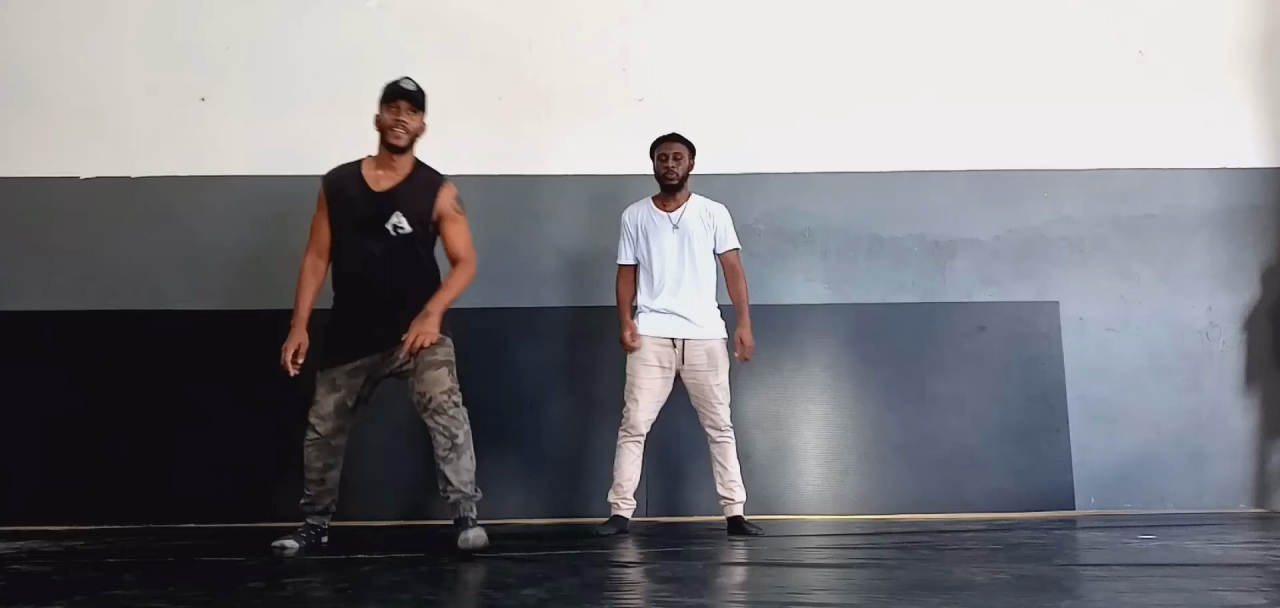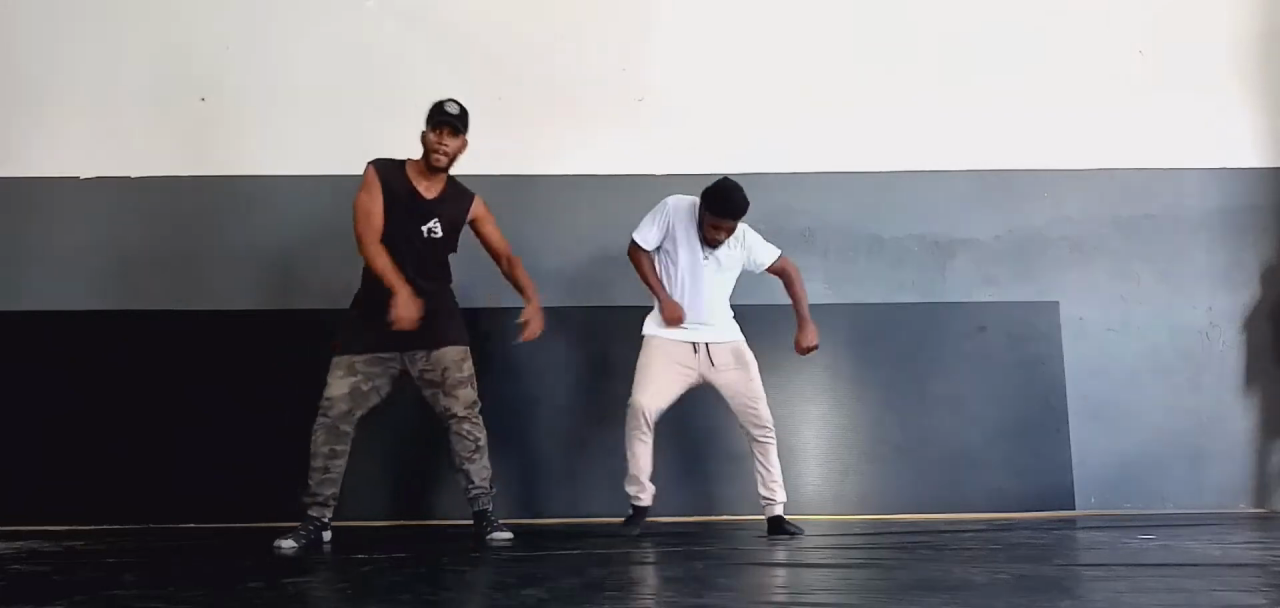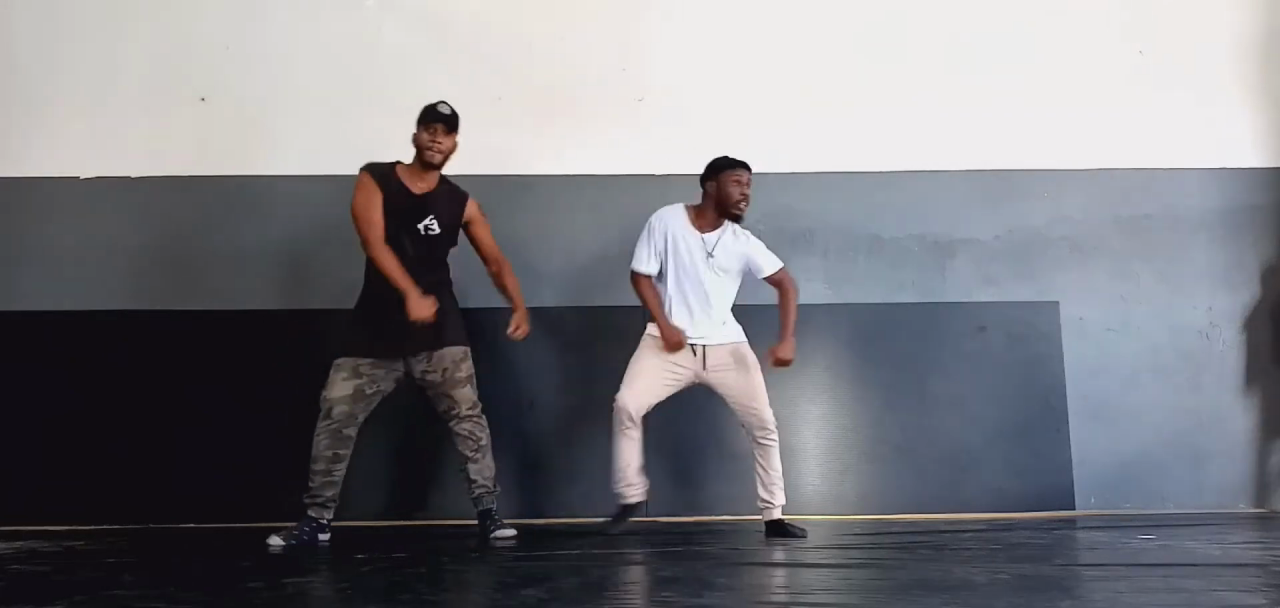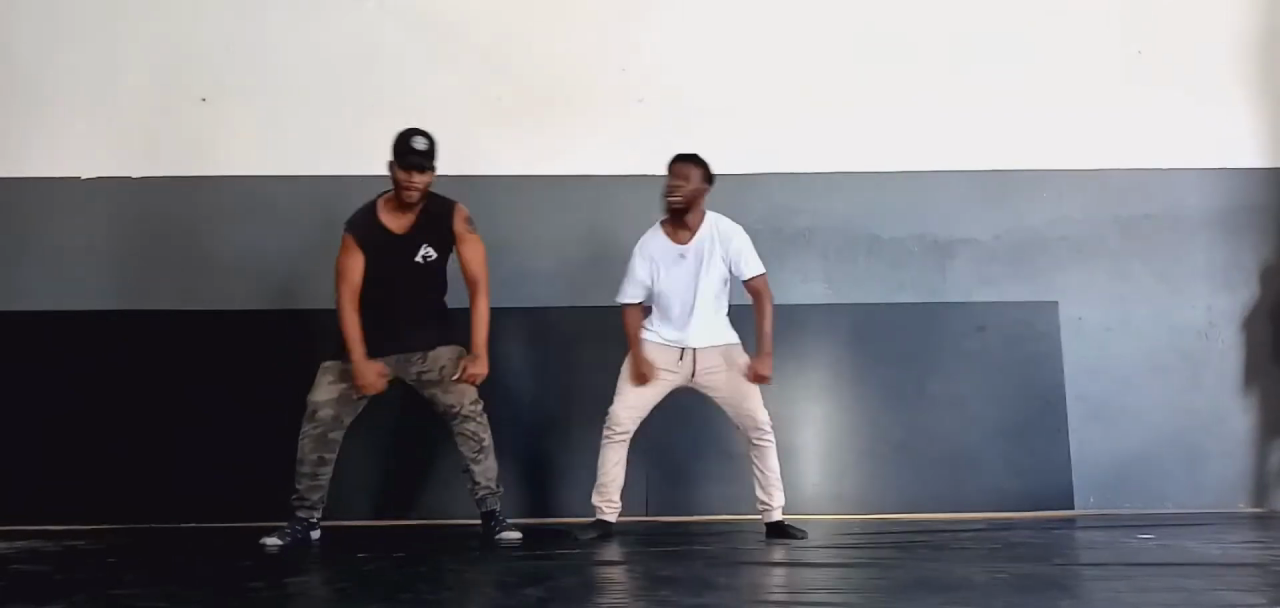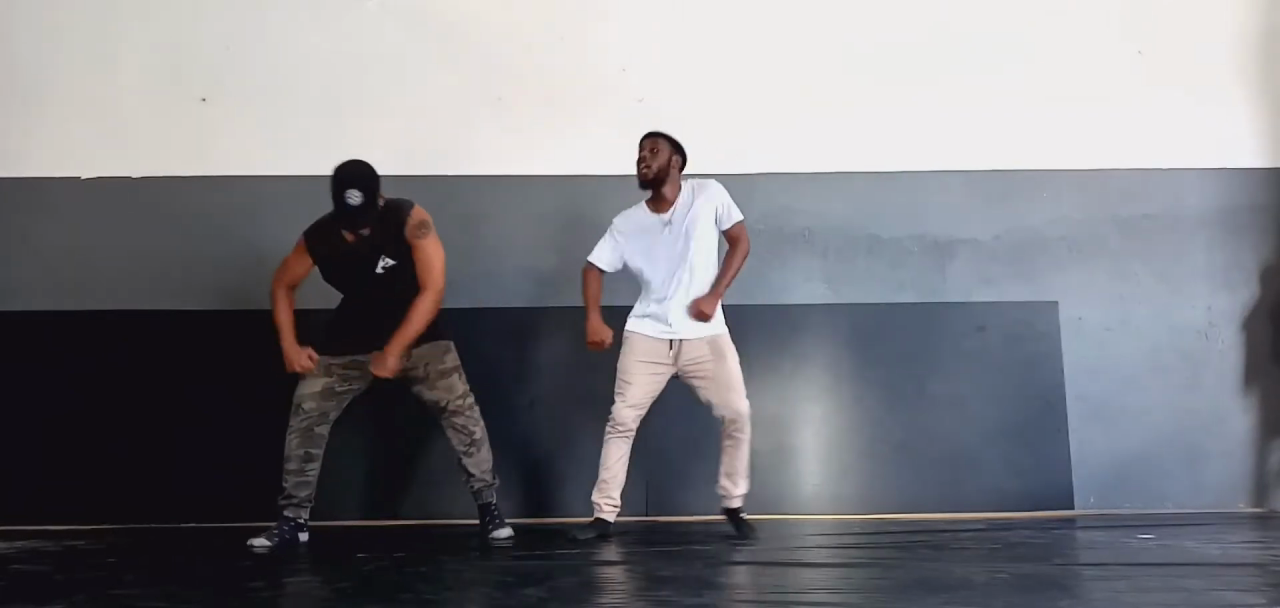
dt=1s
person 1, frame 1
left shoulder: (438, 191)
right shoulder: (337, 184)
left elbow: (465, 262)
right elbow: (317, 257)
left wrist: (433, 314)
right wrist: (299, 325)
left hip: (415, 326)
right hip: (350, 332)
left knee: (443, 405)
right knee: (323, 428)
left ankle: (466, 516)
right ankle: (315, 524)
person 1, frame 2
left shoulder: (466, 202)
right shoulder: (379, 176)
left elbow: (504, 255)
right elbow: (369, 239)
left wrist: (531, 301)
right wrist: (400, 291)
left hip: (438, 326)
right hip: (376, 318)
left knee: (465, 415)
right knee: (334, 415)
left ankle: (484, 513)
right ankle: (316, 520)
person 1, frame 3
left shoulder: (460, 202)
right shoulder: (373, 179)
left elbow: (494, 259)
right elbow: (374, 243)
left wrist: (518, 305)
right wrist: (411, 294)
left hip: (438, 328)
right hip: (375, 327)
left knee: (467, 415)
right knee: (336, 418)
left ankle: (488, 511)
right ankle: (316, 520)
person 1, frame 4
left shoulder: (452, 216)
right shoulder: (361, 225)
left elbow: (478, 284)
right elbow: (348, 296)
left wrist: (479, 353)
right wrist: (359, 362)
left hip: (430, 340)
right hip: (370, 340)
left knee: (470, 415)
right knee: (319, 420)
left ankle: (491, 513)
right ankle: (305, 520)
person 1, frame 5
left shoulder: (411, 219)
right shoulder: (320, 236)
left elbow: (432, 290)
right elbow: (282, 285)
left wrist: (395, 351)
right wrist: (288, 344)
left hip: (416, 334)
right hip: (350, 338)
left knee: (460, 407)
right knee: (308, 412)
left ankle: (489, 508)
right ankle: (293, 520)
person 2, frame 1
left shoulder: (714, 213)
right shoulder: (635, 215)
left elbow: (733, 268)
right elbow: (627, 272)
left wrist: (744, 322)
right wrist: (626, 322)
left hip: (705, 336)
right hip: (651, 336)
left knee: (719, 425)
right knee: (635, 423)
left ankle: (734, 512)
right ankle: (621, 511)
person 2, frame 2
left shoulder: (745, 240)
right shoulder: (673, 210)
left elbow: (786, 269)
right elbow: (637, 250)
left wrist: (806, 324)
right wrist: (664, 299)
left hip: (725, 341)
right hip: (671, 337)
left knee: (760, 423)
right knee: (642, 408)
left ankle: (775, 513)
right ankle: (640, 502)
person 2, frame 3
left shoulder: (742, 243)
right shoulder: (666, 221)
left elbow: (785, 283)
right elbow: (641, 275)
left wrist: (786, 338)
right wrist: (662, 322)
left hip: (724, 344)
right hip: (669, 343)
left knee: (763, 424)
right knee: (626, 405)
left ankle: (773, 515)
right ankle: (630, 499)
person 2, frame 4
left shoulder: (728, 234)
right shoulder: (648, 243)
left elbow: (760, 292)
right elbow: (632, 304)
left wrist: (765, 353)
right wrist: (636, 355)
left hip: (717, 348)
right hip: (660, 347)
left knee: (759, 426)
right knee: (618, 423)
left ankle: (773, 518)
right ankle: (605, 516)
person 2, frame 5
left shoulder: (708, 194)
right shoulder: (627, 222)
left elbow: (740, 242)
right elbow: (594, 267)
left wrist: (714, 294)
right wrist: (593, 318)
left hip: (701, 333)
right hip: (647, 335)
left knee: (737, 414)
right knee: (623, 421)
left ankle: (733, 503)
right ankle: (602, 515)
